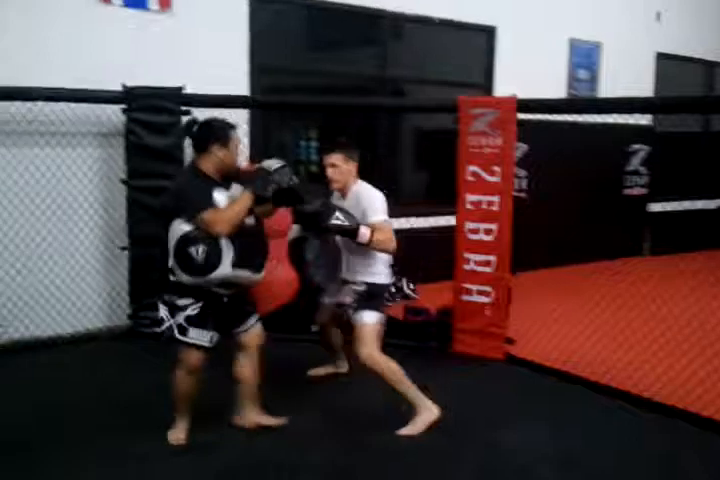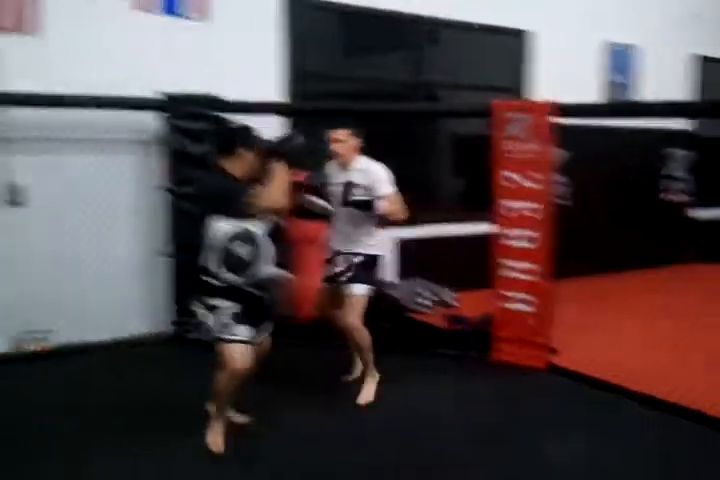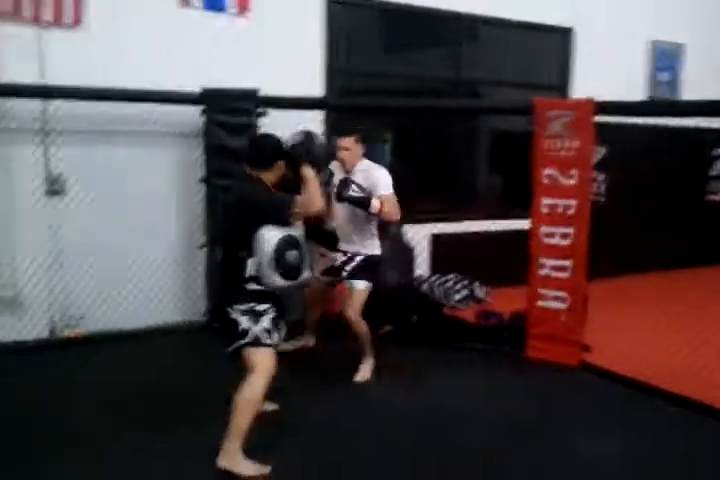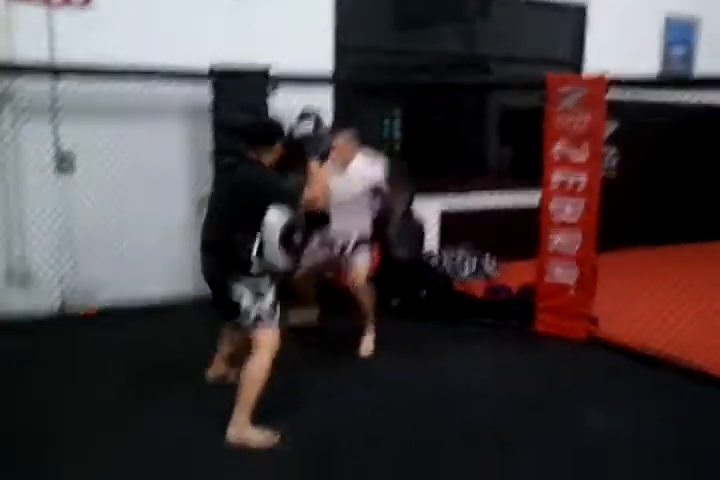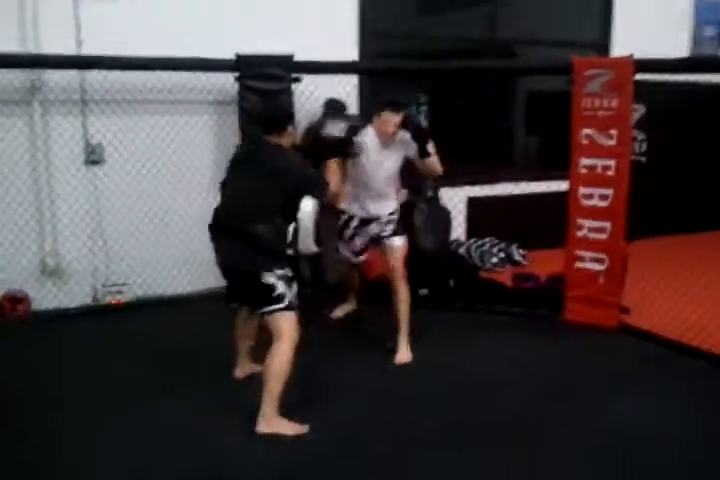
dt=0.2s
person 1, frame 1
left shoulder: (224, 182)
right shoulder: (187, 187)
left elbow: (250, 214)
right elbow: (220, 225)
left wrist: (264, 195)
right wrist: (251, 191)
left hip: (227, 284)
right hip: (195, 289)
left knee: (252, 341)
right knee: (192, 362)
left ankle: (248, 412)
right ankle: (181, 420)
person 1, frame 2
left shoulder: (242, 185)
right shoulder: (216, 186)
left elbow: (276, 204)
right elbow: (274, 202)
right wrist: (280, 165)
left hip: (248, 284)
right hip: (223, 289)
left knee: (260, 347)
right knee: (239, 362)
left ankle: (220, 403)
right ankle: (216, 422)
person 1, frame 3
left shoulder: (249, 188)
right shoulder: (255, 196)
right elbow: (313, 207)
right wrist: (306, 168)
left hip: (254, 288)
right hip: (247, 292)
left knee: (263, 360)
right knee: (262, 369)
left ankle: (248, 404)
person 1, frame 4
left shoulder: (233, 167)
right shoulder: (260, 180)
right elbow: (314, 198)
left hip: (221, 259)
right hip: (241, 268)
left knee: (245, 319)
right knee: (265, 344)
left ankle: (219, 365)
right ankle: (240, 425)
person 1, frame 5
left shoulder: (244, 154)
right shoulder: (291, 165)
right elbow: (329, 194)
left hip: (229, 246)
right hip: (261, 255)
left knee: (249, 304)
right knee: (286, 334)
left ankle: (243, 363)
right ankle: (268, 417)
person 2, frame 1
left shoulder: (369, 196)
right shoulder: (338, 193)
left elbow: (389, 243)
left wrist: (352, 230)
right wrist: (312, 215)
left hip: (370, 281)
right hip: (350, 276)
left knee: (367, 353)
right knee: (323, 319)
left ankle: (425, 407)
right ankle: (340, 363)
person 2, frame 2
left shoulder: (374, 170)
right shoulder: (332, 168)
left elbow: (399, 212)
right elbow: (329, 200)
left wrist: (369, 204)
left hip: (363, 253)
right hip: (339, 249)
left knee: (352, 321)
right knee: (329, 303)
left ankle: (371, 374)
right ankle: (357, 359)
person 2, frame 3
left shoulder: (376, 174)
right shoulder: (335, 169)
left elbow: (393, 214)
left wrist: (363, 201)
left hip: (365, 253)
right hip: (339, 247)
left knee: (351, 313)
right knee: (313, 294)
left ankle: (368, 357)
right ankle: (308, 337)
person 2, frame 4
left shoulder: (371, 164)
right shoulder: (323, 165)
left wrist: (384, 190)
left hip: (356, 235)
right hip: (327, 233)
left knee: (357, 282)
left ankle: (369, 328)
person 2, frame 5
left shoulder: (404, 141)
right shoulder: (358, 138)
left elbow: (434, 171)
left wrist: (424, 143)
left hip: (387, 214)
right hip: (356, 214)
left knee: (398, 272)
right knee: (352, 264)
left ankle: (403, 340)
right ankle: (351, 300)
